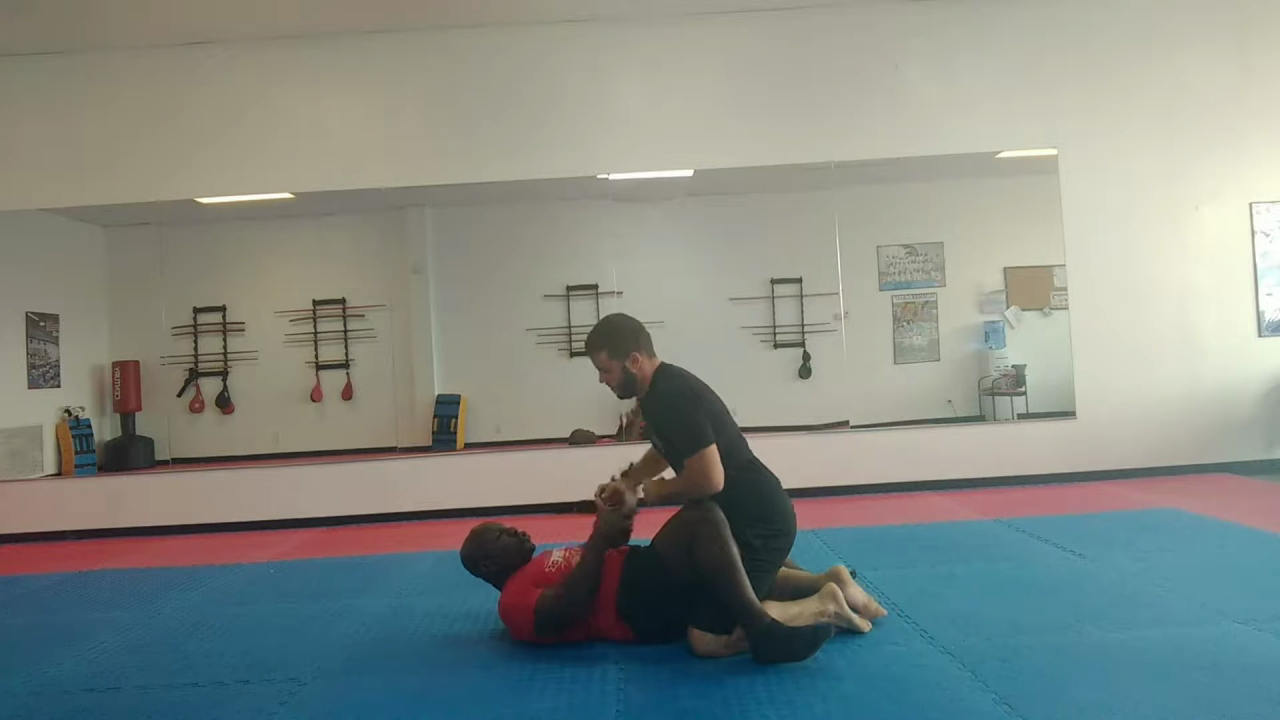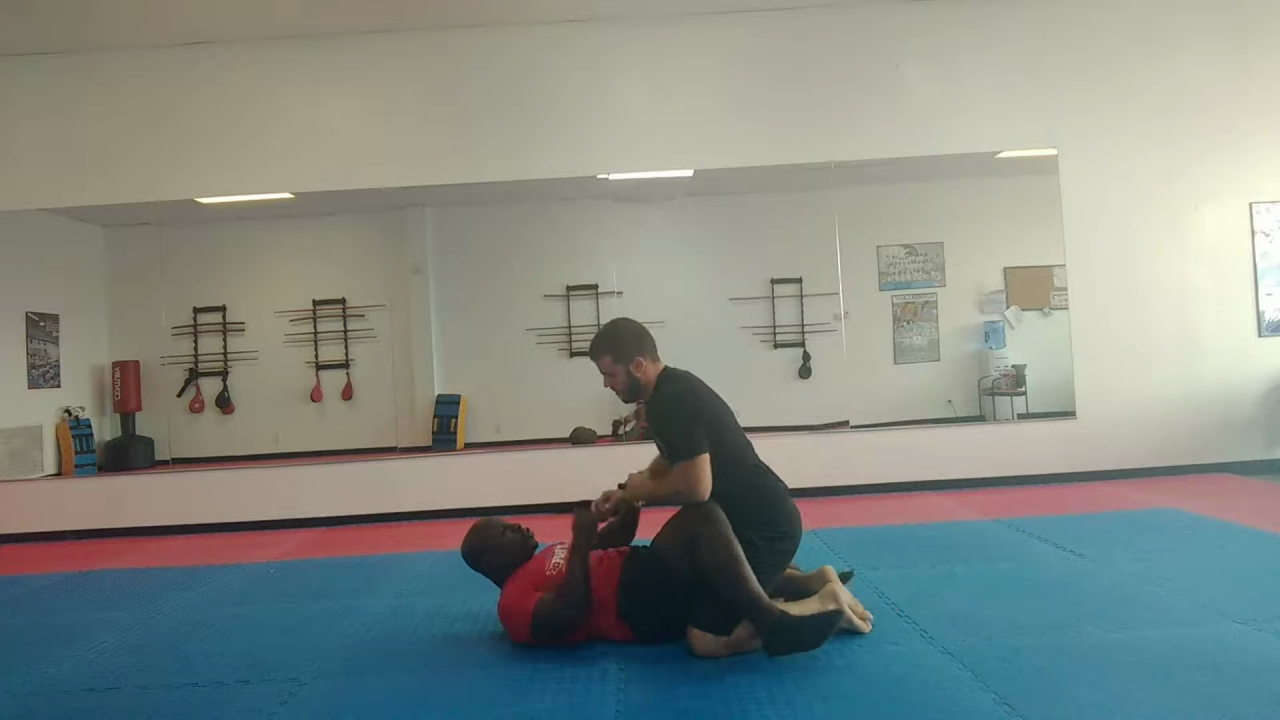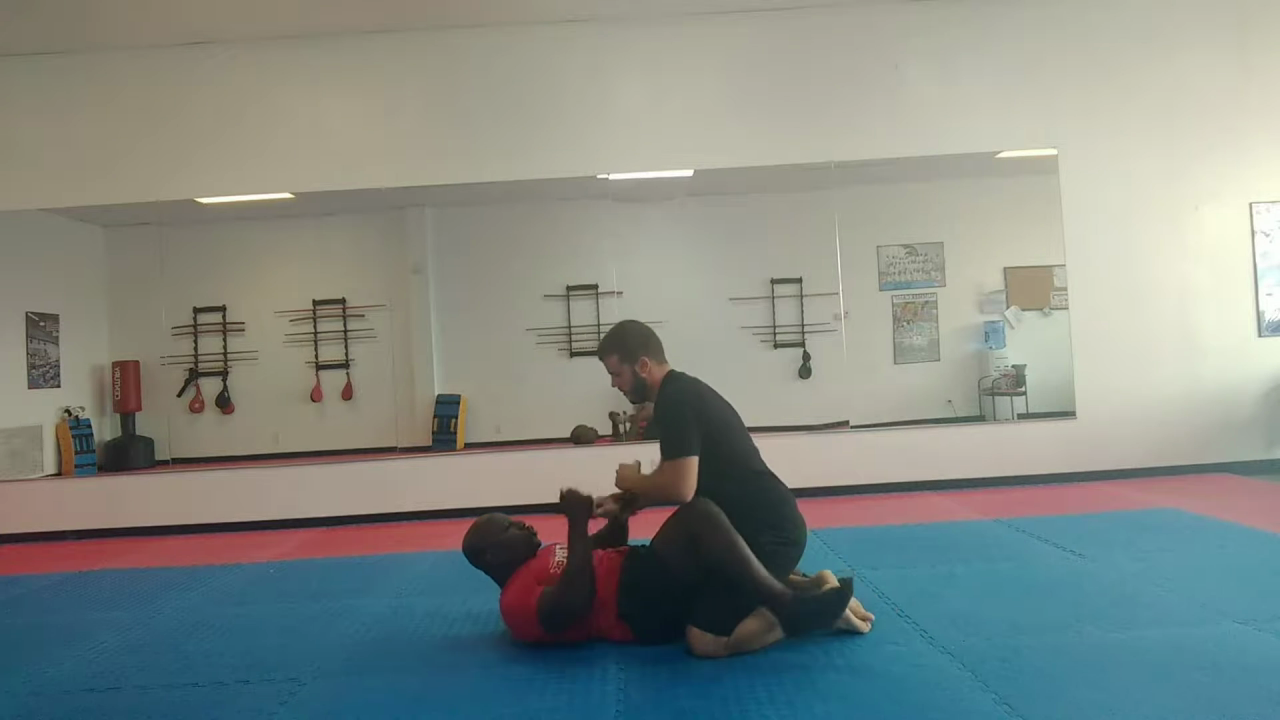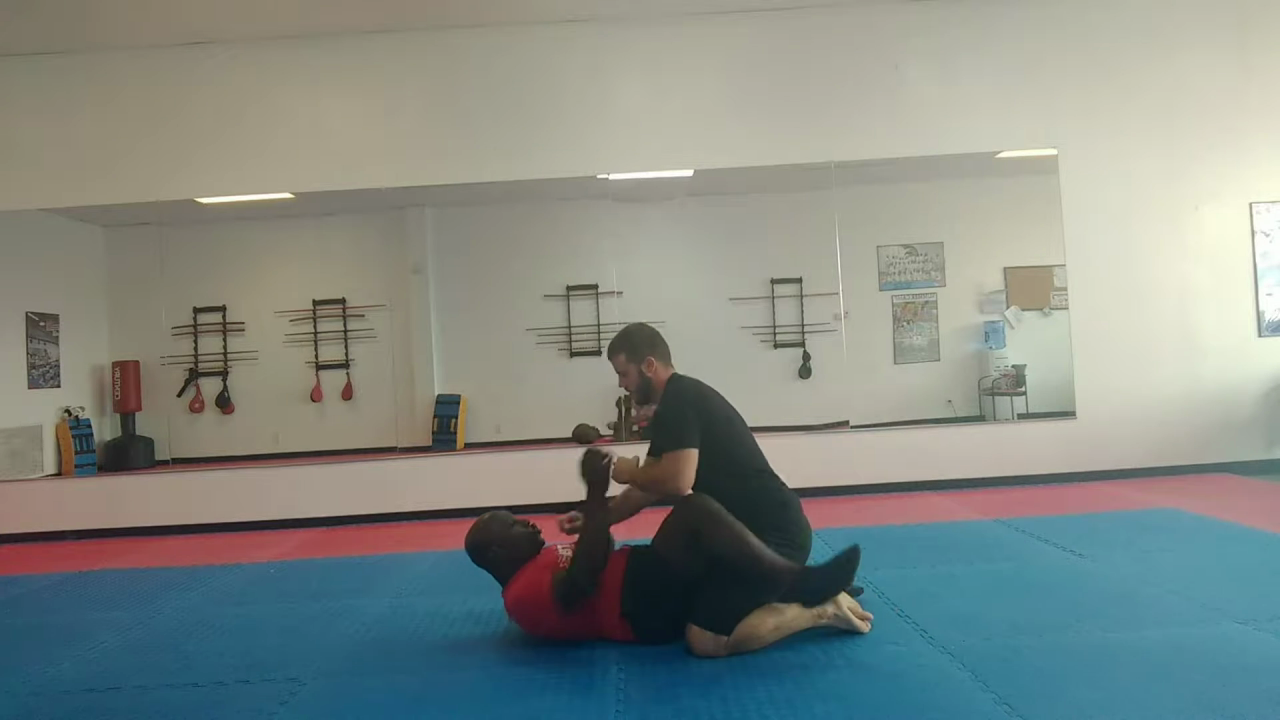
dt=0.1s
person 1, frame 1
left shoulder: (542, 561)
right shoulder: (516, 601)
left elbow: (613, 543)
right elbow: (574, 607)
left wrist: (622, 513)
right wrist: (597, 538)
left hip: (646, 579)
right hip: (645, 604)
right knee: (701, 517)
left ankle: (824, 591)
right ankle: (764, 628)
person 1, frame 2
left shoulder: (543, 558)
right shoulder: (515, 602)
left elbow: (616, 539)
right elbow: (570, 613)
left wrist: (631, 506)
right wrist: (580, 542)
left hip: (648, 580)
right hip: (643, 605)
right knee: (702, 516)
left ankle: (819, 593)
right ankle: (772, 621)
person 1, frame 3
left shoulder: (542, 555)
right shoulder: (517, 600)
left elbow: (610, 544)
right elbow: (573, 606)
left wrist: (623, 508)
right wrist: (576, 529)
left hip: (651, 586)
right hip: (644, 606)
right knee: (698, 512)
right ankle: (791, 607)
person 1, frame 4
left shoulder: (539, 560)
right shoulder: (524, 594)
left elbow: (600, 553)
right elbow: (585, 576)
right wrist: (594, 496)
left hip: (653, 584)
right hip: (650, 601)
right knee: (697, 509)
left ankle: (820, 606)
right ankle: (796, 580)
person 2, frame 1
left shoulder: (671, 397)
right shoulder: (670, 386)
left elbow: (709, 479)
right elbow: (663, 450)
left wrist: (656, 492)
right wrist: (625, 482)
left hip: (756, 522)
right hip: (755, 513)
left knee: (708, 639)
person 2, frame 2
left shoulder: (674, 399)
right shoulder: (672, 388)
left elbow: (695, 487)
right elbow: (673, 461)
left wrist: (640, 491)
right wrist: (625, 493)
left hip: (764, 525)
right hip: (759, 516)
left knee: (707, 639)
person 2, frame 3
left shoulder: (675, 402)
right shoulder: (679, 394)
left elbow: (679, 489)
right elbow: (670, 477)
left wrist: (630, 481)
left hip: (768, 531)
right hip: (764, 522)
left knee: (706, 639)
person 2, frame 4
left shoulder: (677, 402)
right shoulder: (681, 396)
left elbow: (677, 482)
right elbow: (663, 480)
left wrist: (627, 473)
left hip: (773, 533)
right hip: (768, 523)
left knee: (706, 638)
